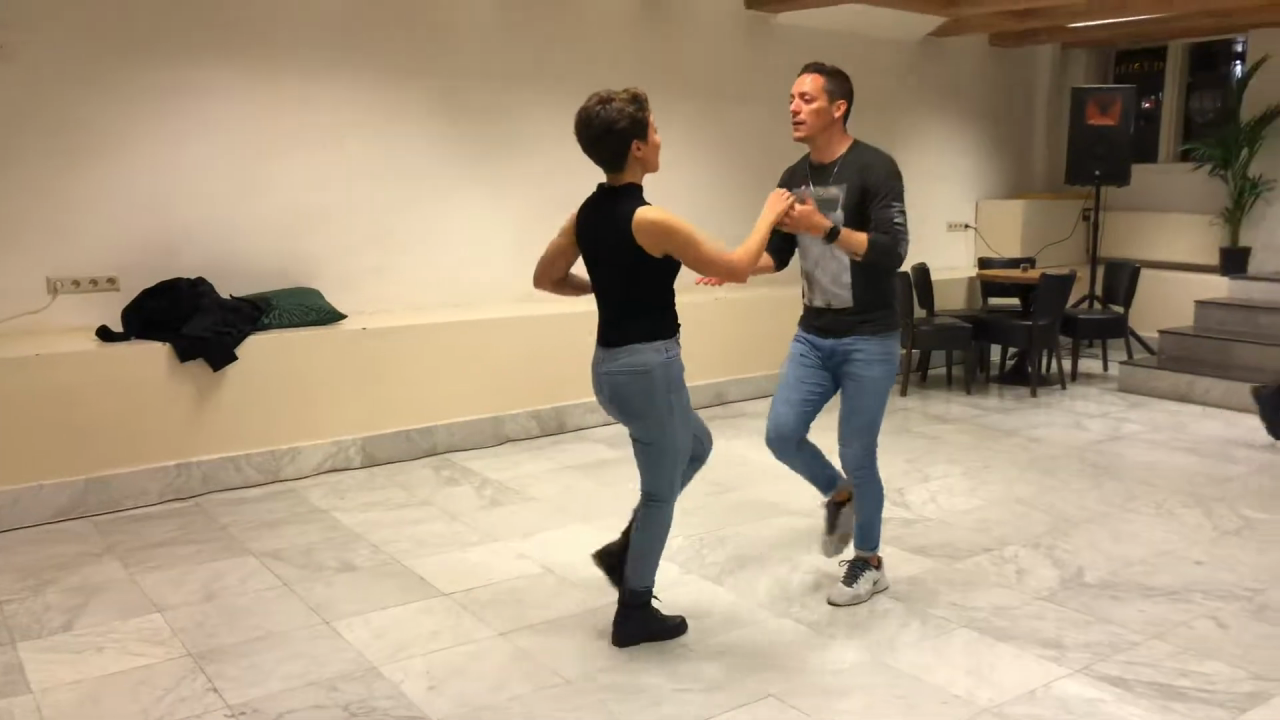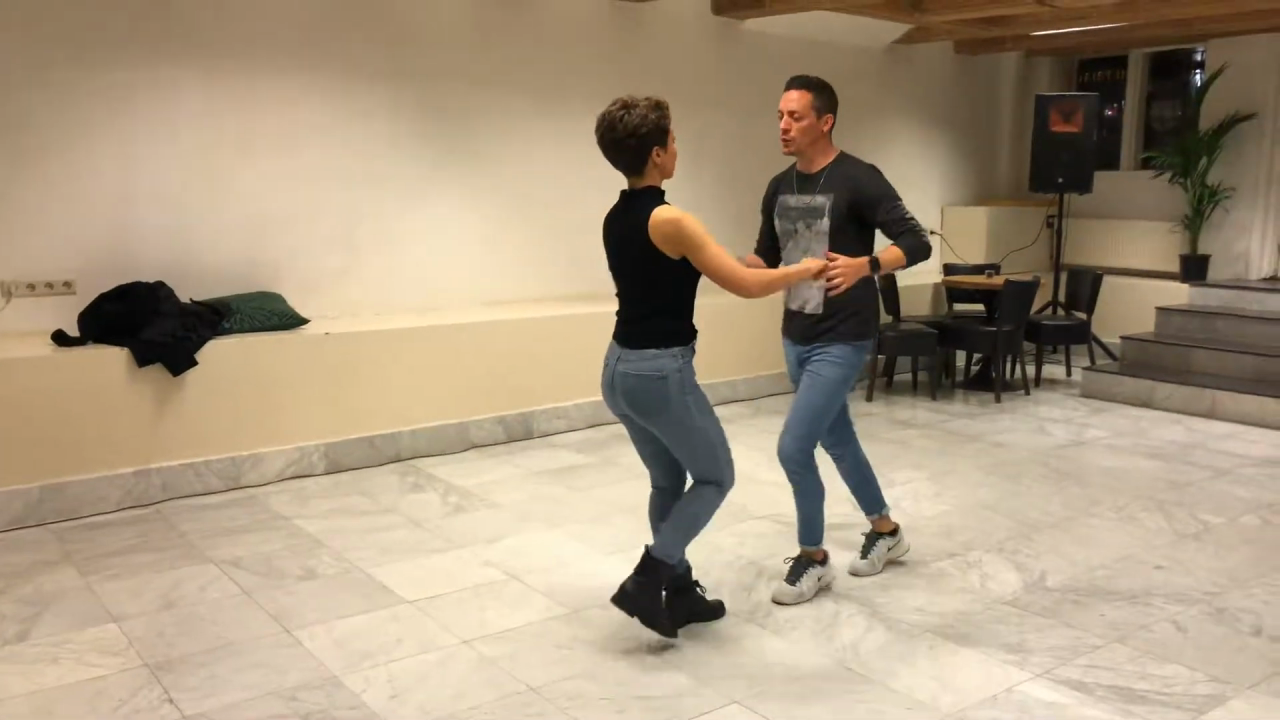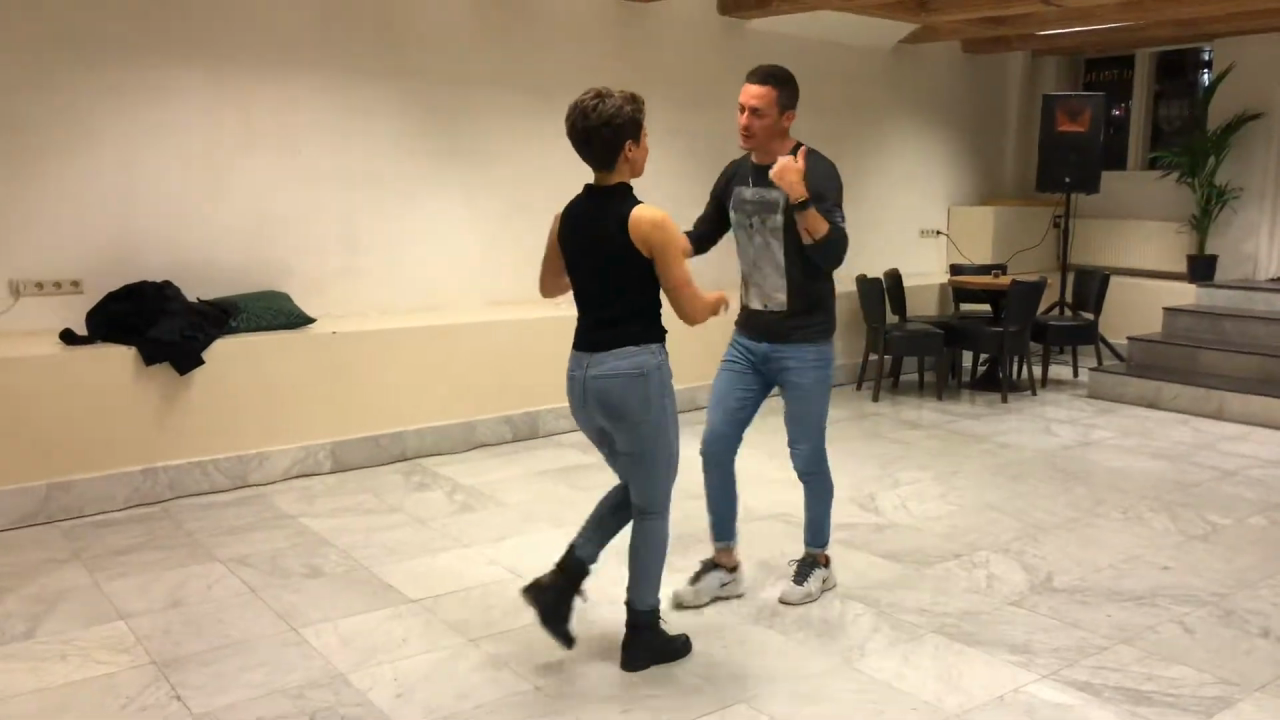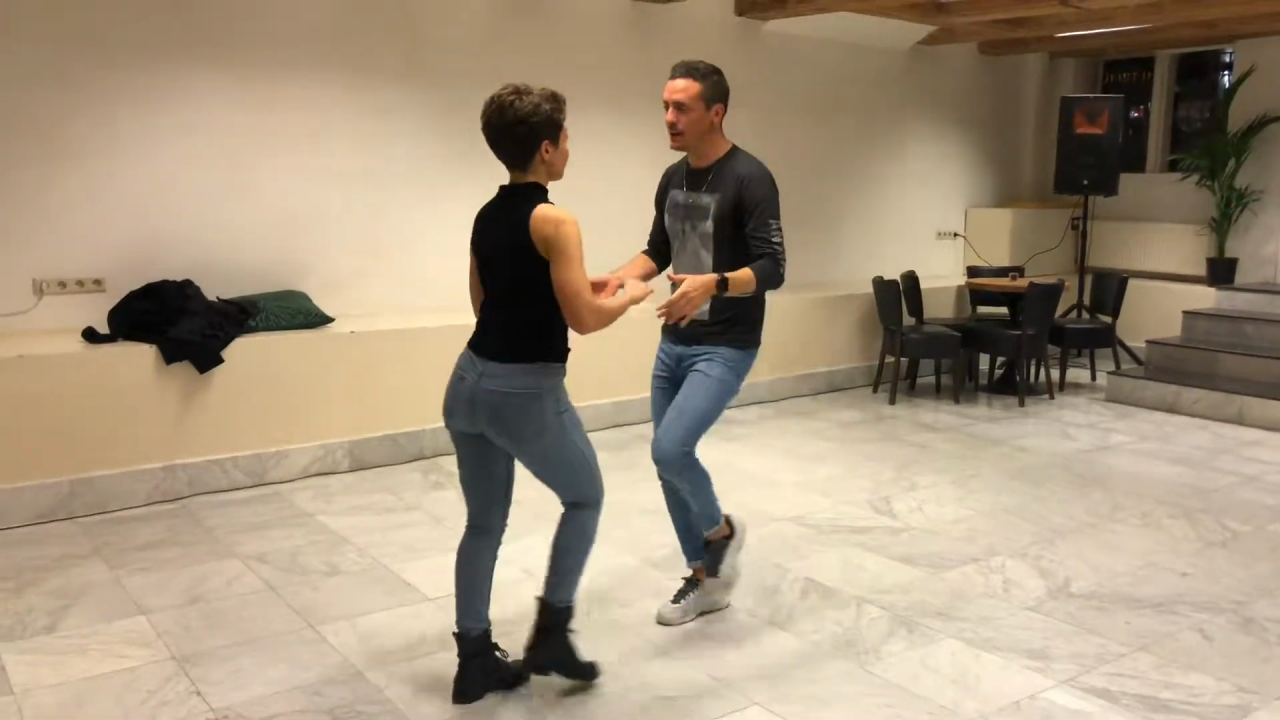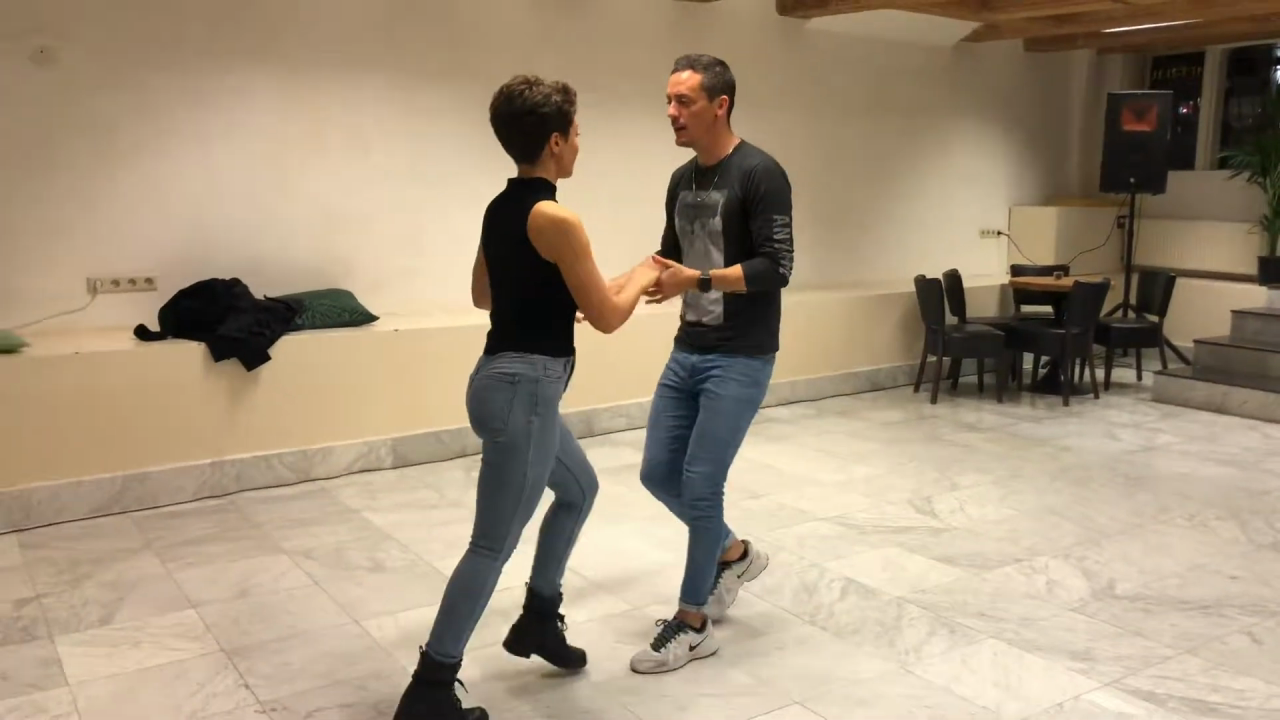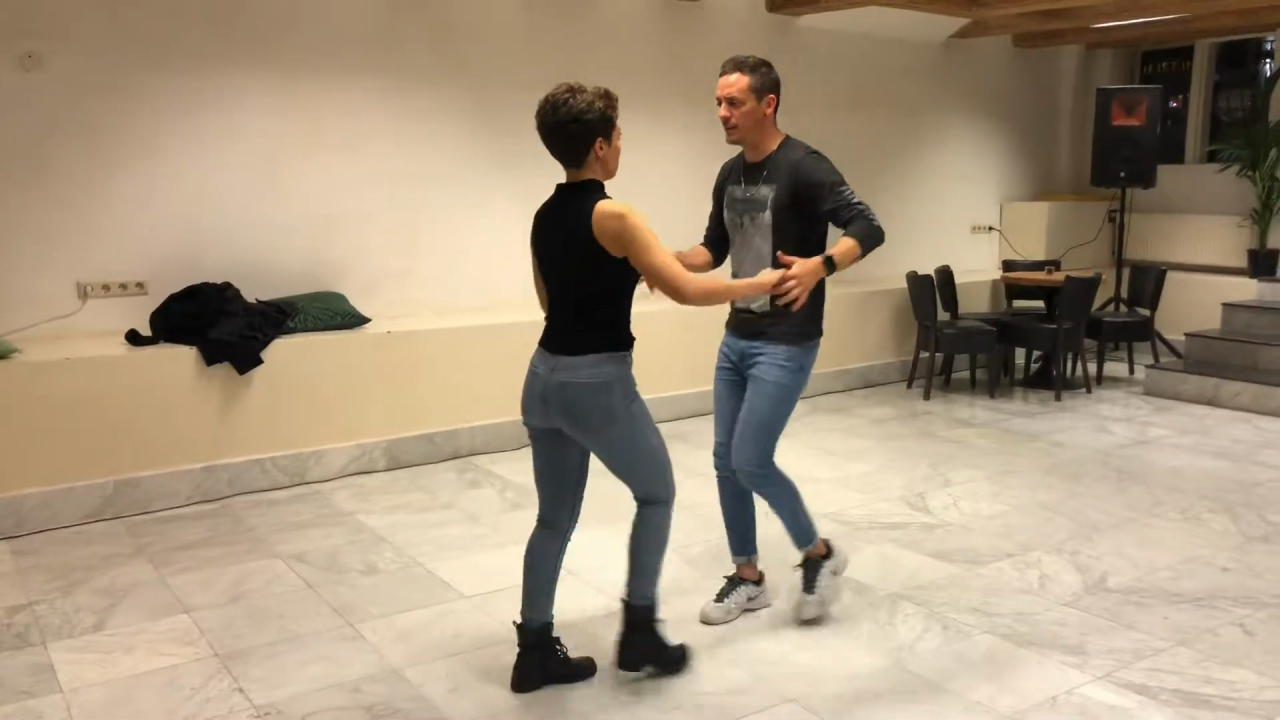
dt=0.5s
person 1, frame 1
left shoulder: (588, 214)
right shoulder: (649, 221)
left elbow: (544, 277)
right elbow: (736, 267)
right wrist: (771, 213)
left hip: (609, 364)
right hip: (648, 368)
left knee: (695, 446)
right knee: (659, 490)
left ankle: (625, 551)
right ankle: (635, 613)
person 1, frame 2
left shoulder: (616, 218)
right shoulder: (668, 220)
right elbow: (746, 285)
left wrist: (691, 264)
right wrist: (802, 270)
left hip: (620, 369)
right hip: (660, 373)
left knee: (668, 481)
right knee: (715, 477)
left ankle: (680, 592)
right ankle: (646, 579)
person 1, frame 3
left shoulder: (568, 217)
right shoulder: (648, 221)
left elbow: (550, 286)
right elbow: (691, 312)
right wrist: (717, 297)
left hip: (584, 372)
right hip: (636, 374)
left knee: (633, 488)
right knee: (653, 505)
left ankle: (561, 583)
right ankle: (644, 633)
person 1, frame 4
left shoulder: (487, 218)
right shoulder: (552, 222)
right elbow: (585, 318)
right wrist: (631, 293)
left hip: (469, 382)
right hip: (527, 391)
left knee: (483, 524)
right knee: (585, 497)
left ankle: (476, 659)
right ankle: (551, 633)
person 1, frame 5
left shoulder: (500, 209)
right shoulder: (555, 218)
right elbow: (607, 318)
right wrist: (640, 277)
left hip: (504, 378)
right hip: (523, 389)
left knee: (579, 490)
right knee: (494, 542)
left ankle: (540, 619)
person 1, frame 6
left shoulder: (545, 217)
right shoulder: (611, 216)
right elbow: (686, 290)
right wrist: (761, 281)
left hip: (544, 377)
right hip: (597, 383)
left knee: (554, 517)
right knee: (657, 495)
left ankle: (535, 650)
right ankle: (638, 630)
person 2, frame 1
left shoulder: (874, 167)
right shoulder: (792, 179)
left elbow: (892, 251)
right elbow: (777, 254)
left wrist: (825, 228)
left hip: (870, 338)
right hip: (813, 335)
left knee: (857, 456)
right knee: (781, 434)
left ankle: (868, 561)
right ankle: (839, 497)
person 2, frame 2
left shoulder: (860, 180)
right shoulder: (777, 188)
left elbow: (917, 244)
right elbow: (765, 259)
left wrist: (866, 265)
left hip: (841, 343)
right hip: (795, 340)
left knee: (792, 447)
right knee: (836, 439)
left ankle: (811, 559)
right ankle: (886, 530)
person 2, frame 3
left shoulder: (817, 171)
right shoulder: (734, 175)
left elbow: (832, 256)
right elbow: (701, 237)
left wrist: (798, 198)
left hip: (804, 345)
right hip: (747, 339)
left knee: (806, 457)
right knee: (715, 445)
left ankle: (816, 560)
right ankle: (724, 562)
person 2, frame 4
left shoulder: (749, 178)
right shoulder: (671, 179)
left elbow: (772, 270)
left wrist: (714, 285)
right wrist: (616, 280)
left hip: (725, 347)
right hip: (673, 344)
left knee: (670, 449)
right knee: (670, 457)
left ankle: (719, 533)
right ankle: (708, 576)
person 2, frame 5
left shoulder: (760, 174)
right shoulder: (681, 181)
left elbow: (777, 269)
left wrist: (697, 280)
left hip: (741, 359)
right hip: (687, 351)
left knee: (701, 485)
right knee: (657, 474)
left ankle: (692, 621)
right ankle: (732, 552)
person 2, frame 6
left shoulder: (804, 167)
right shoulder: (728, 175)
left elbow: (869, 230)
left wrist: (821, 264)
right wrist: (677, 261)
left hip: (787, 343)
right hip: (736, 339)
left knee: (752, 462)
right knee: (727, 459)
left ankle: (818, 554)
right ankle: (747, 576)
